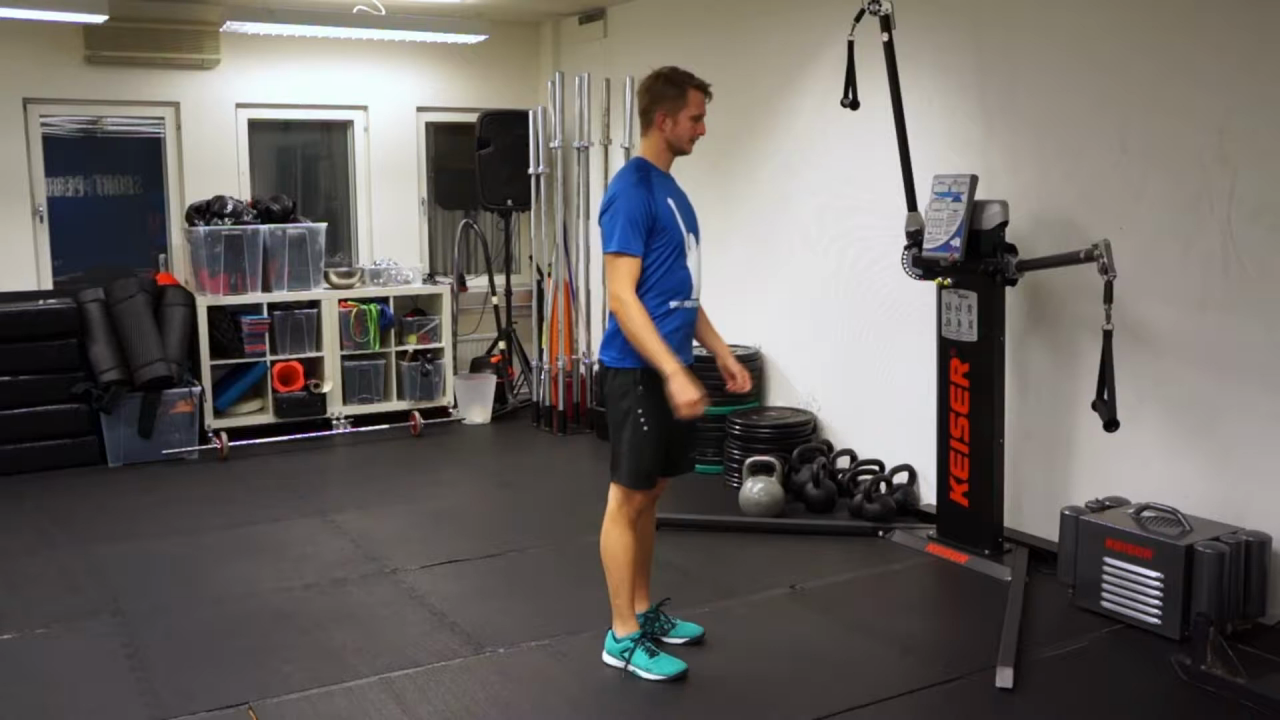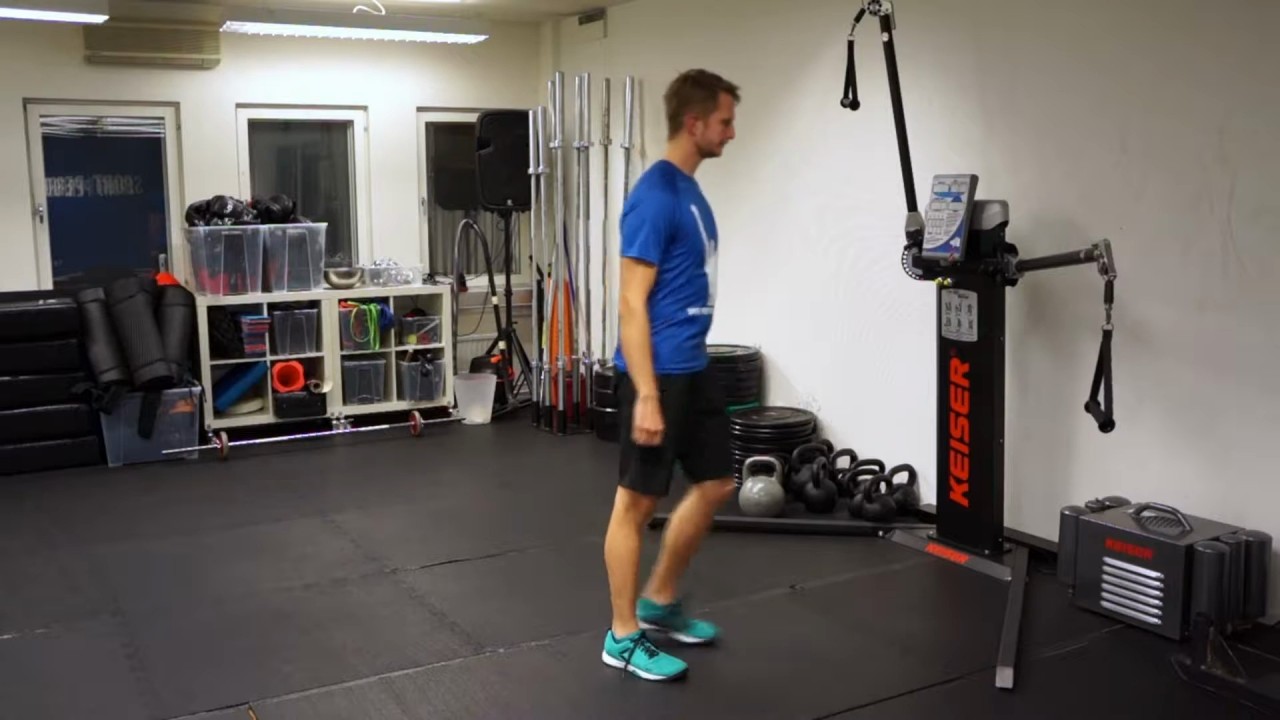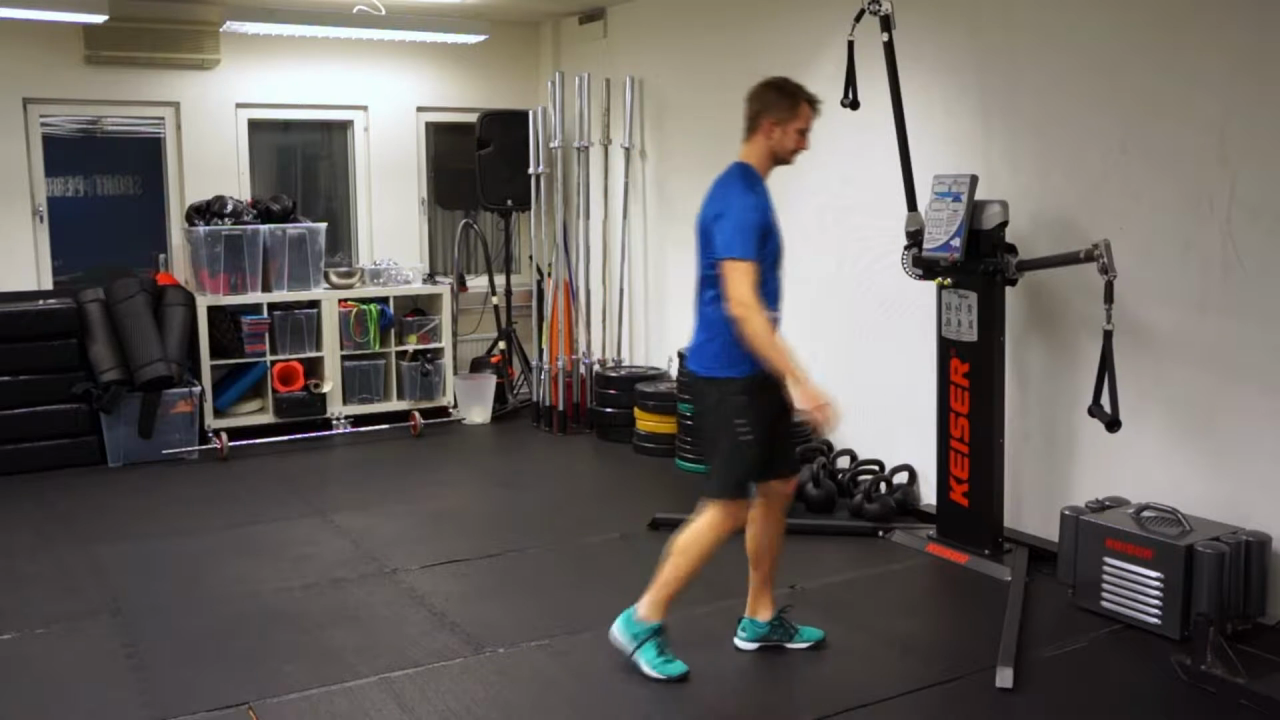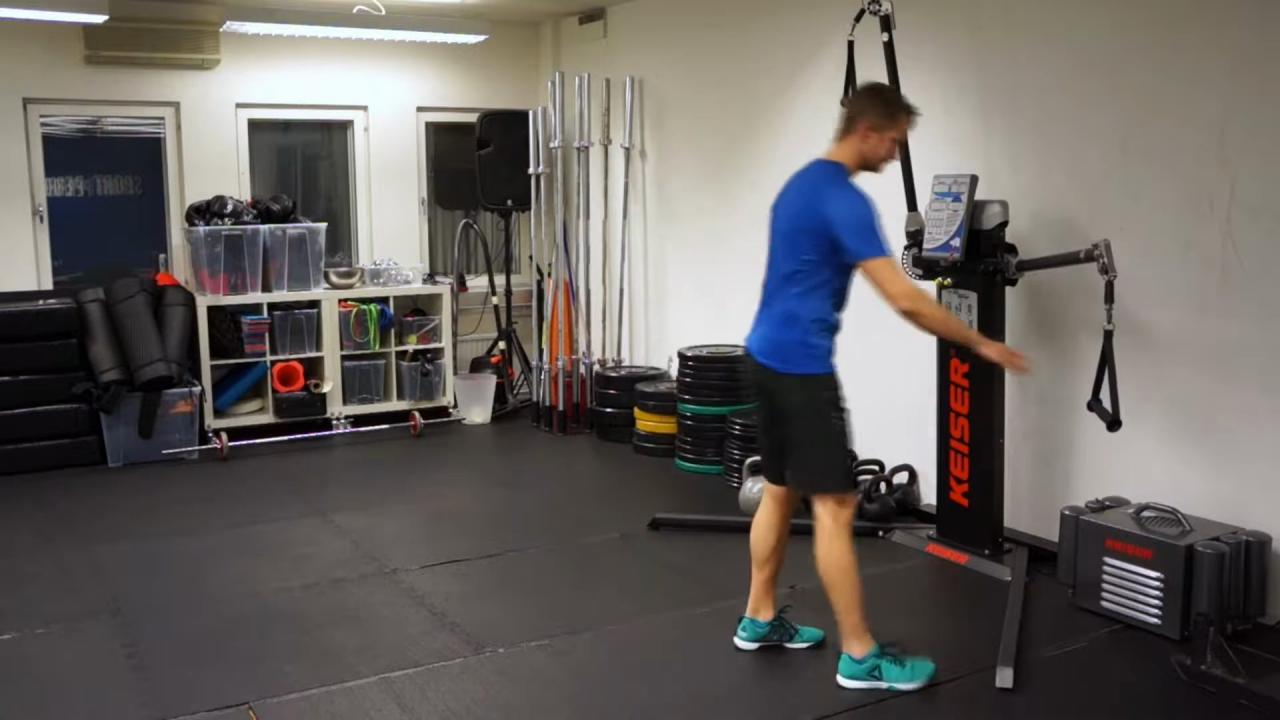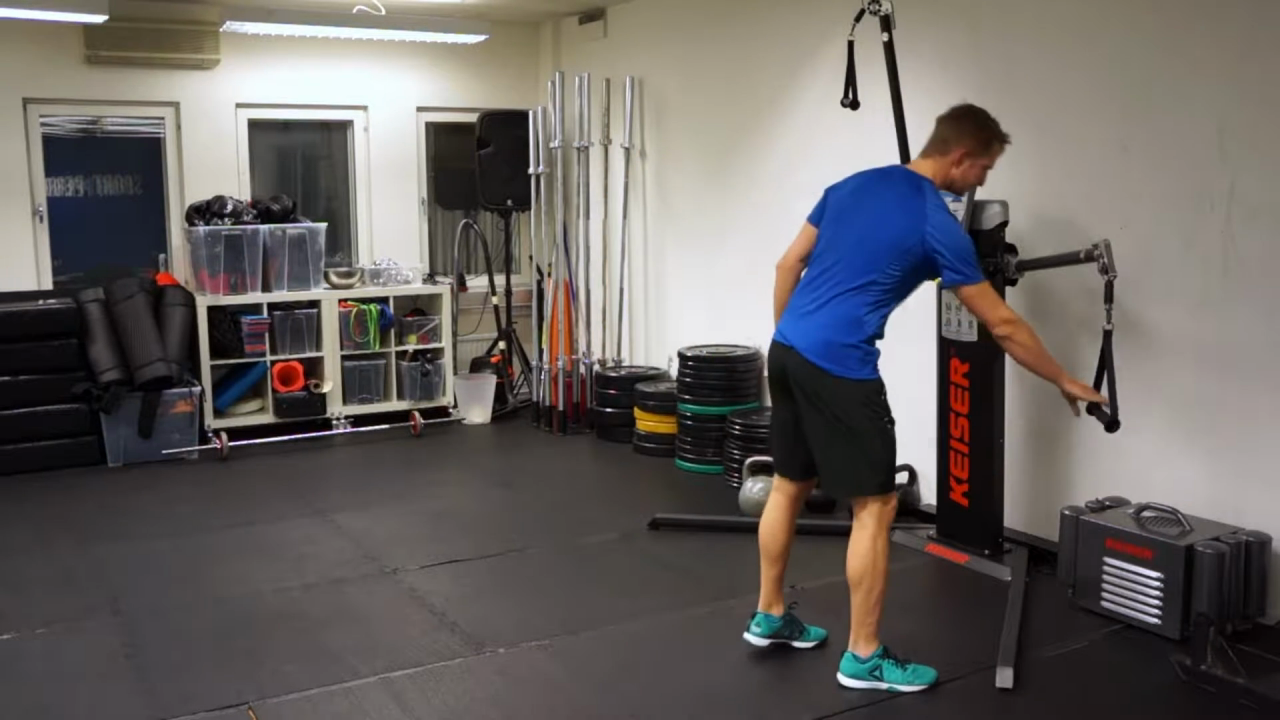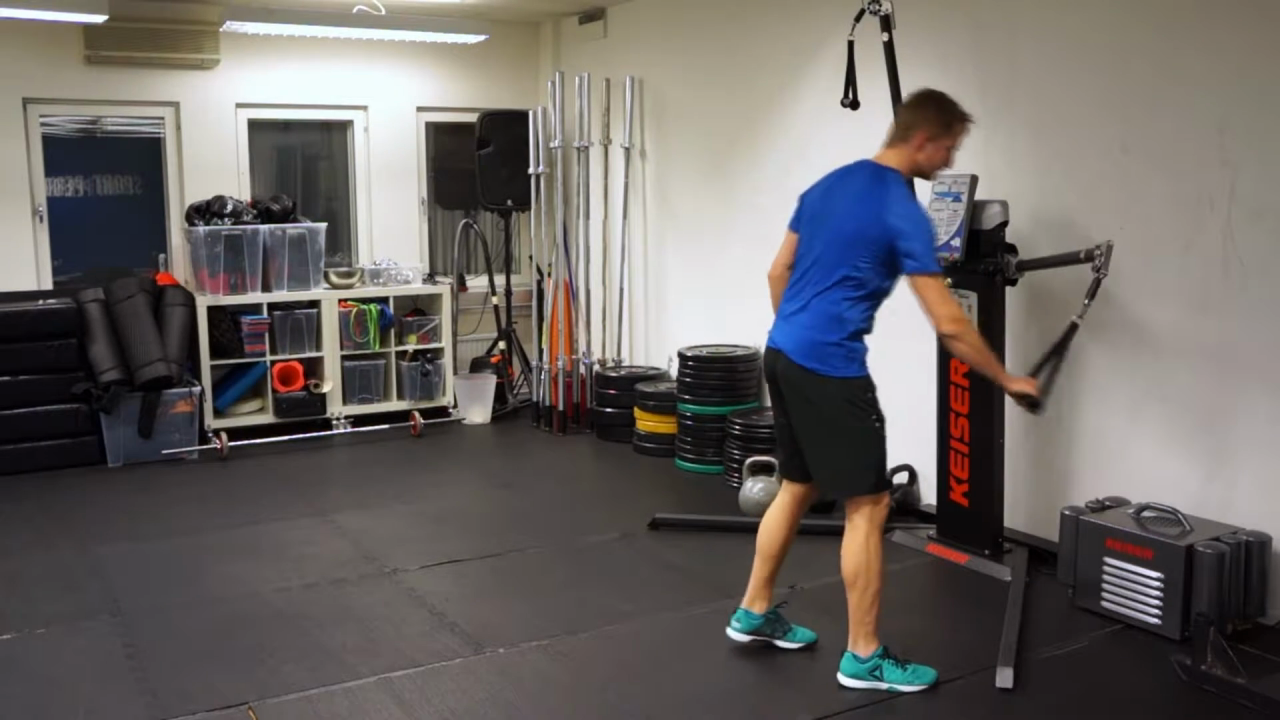
dt=0.4s
person 1, frame 1
left shoulder: (670, 189)
right shoulder: (631, 191)
right elbow: (622, 296)
left wrist: (722, 354)
right wrist: (673, 374)
left hip: (671, 366)
right hip: (640, 372)
left knee: (650, 494)
right knee: (628, 498)
left ankle: (644, 609)
right ankle: (623, 636)
person 1, frame 2
left shoulder: (691, 191)
right shoulder: (656, 197)
right elbow: (633, 304)
right wrist: (648, 397)
left hip: (692, 368)
right hip: (656, 373)
left knee: (715, 485)
right knee: (637, 502)
left ankle: (658, 601)
right ankle: (624, 635)
person 1, frame 3
left shoulder: (750, 191)
right shoulder: (739, 198)
right elbow: (742, 304)
right wrist: (799, 383)
left hip: (747, 371)
right hip: (728, 373)
left knee: (777, 489)
right knee: (725, 507)
left ankle: (761, 619)
right ankle: (641, 621)
person 1, frame 4
left shoulder: (798, 185)
right shoulder: (845, 200)
right elbow: (906, 300)
right wrist: (983, 346)
left hip: (763, 354)
right hip: (798, 365)
left knee: (781, 491)
right knee: (836, 505)
left ankle: (760, 619)
right ankle: (860, 655)
person 1, frame 5
left shoulder: (850, 186)
right shoulder: (937, 224)
left elbow: (788, 265)
right elbow: (1002, 325)
right wrist: (1067, 382)
left hip: (788, 350)
right hip: (839, 367)
left knee: (788, 486)
right knee: (875, 508)
left ankle: (769, 616)
right ankle: (864, 656)
person 1, frame 6
left shoulder: (827, 186)
right shoulder: (902, 211)
left elbow: (778, 273)
right elbow: (948, 323)
right wrist: (1006, 377)
left hip: (784, 353)
right hip: (832, 367)
left knee: (800, 488)
right knee: (867, 506)
left ankle: (753, 612)
right ankle: (864, 654)
